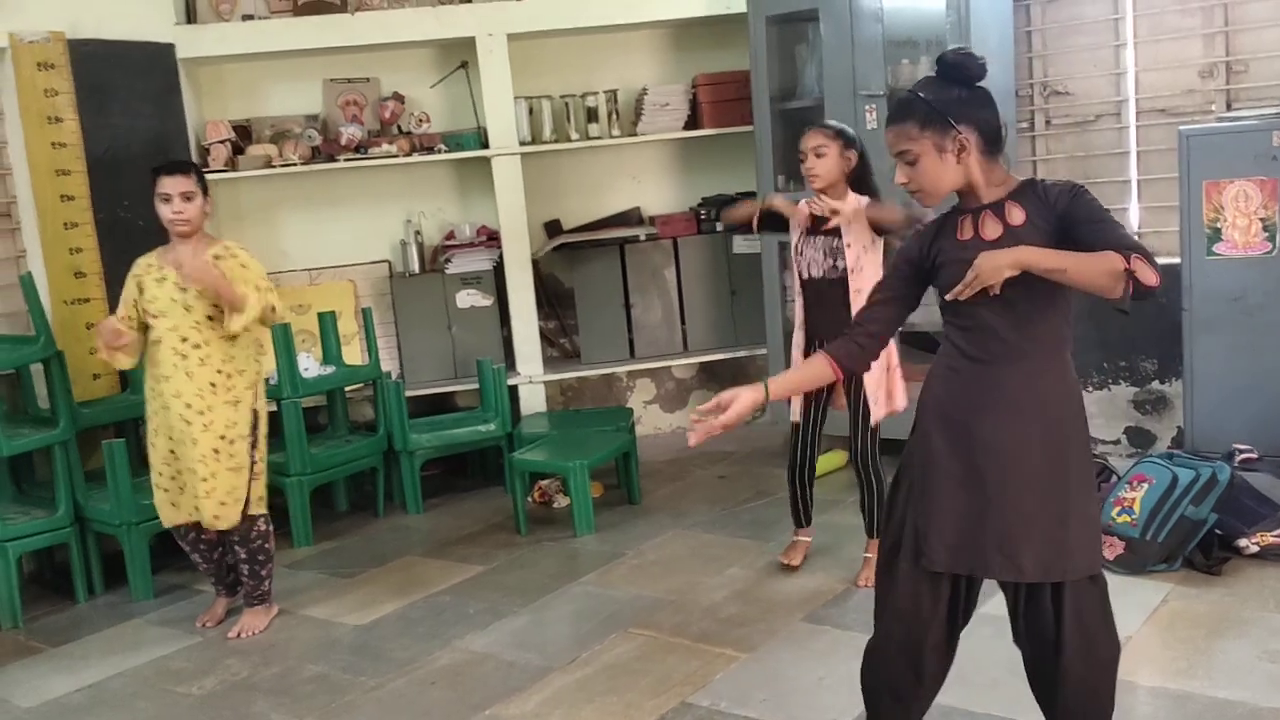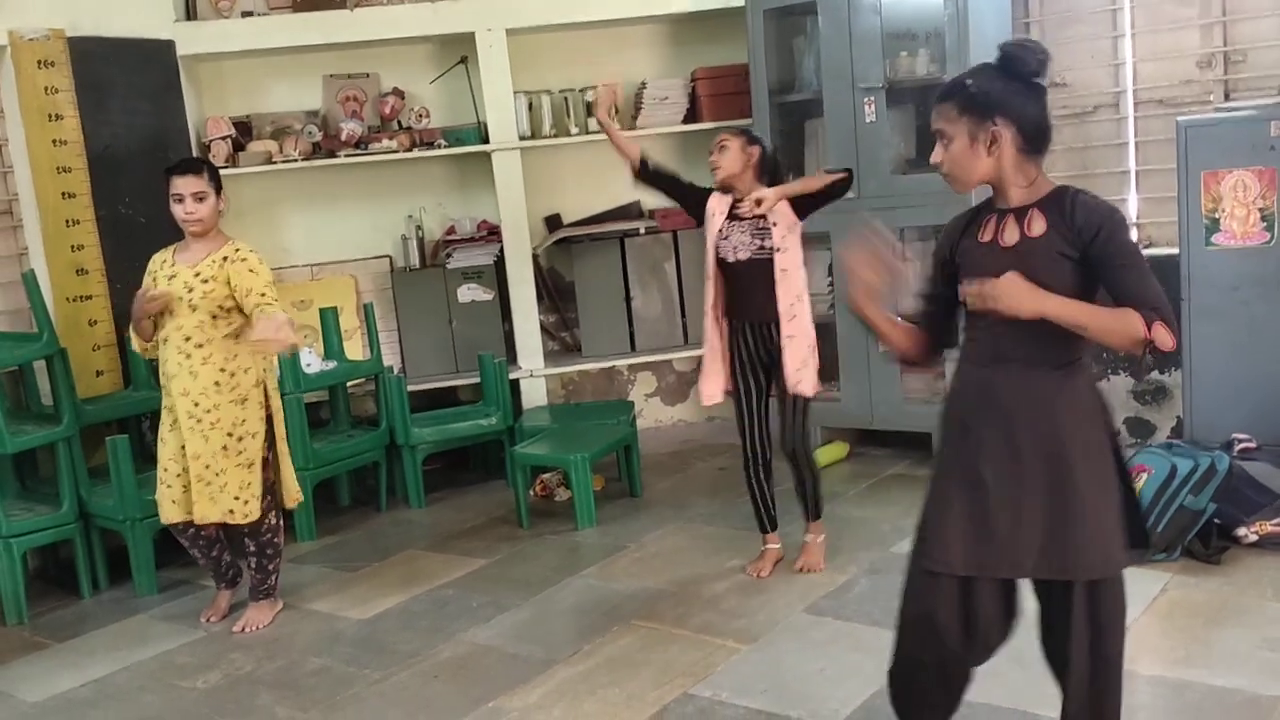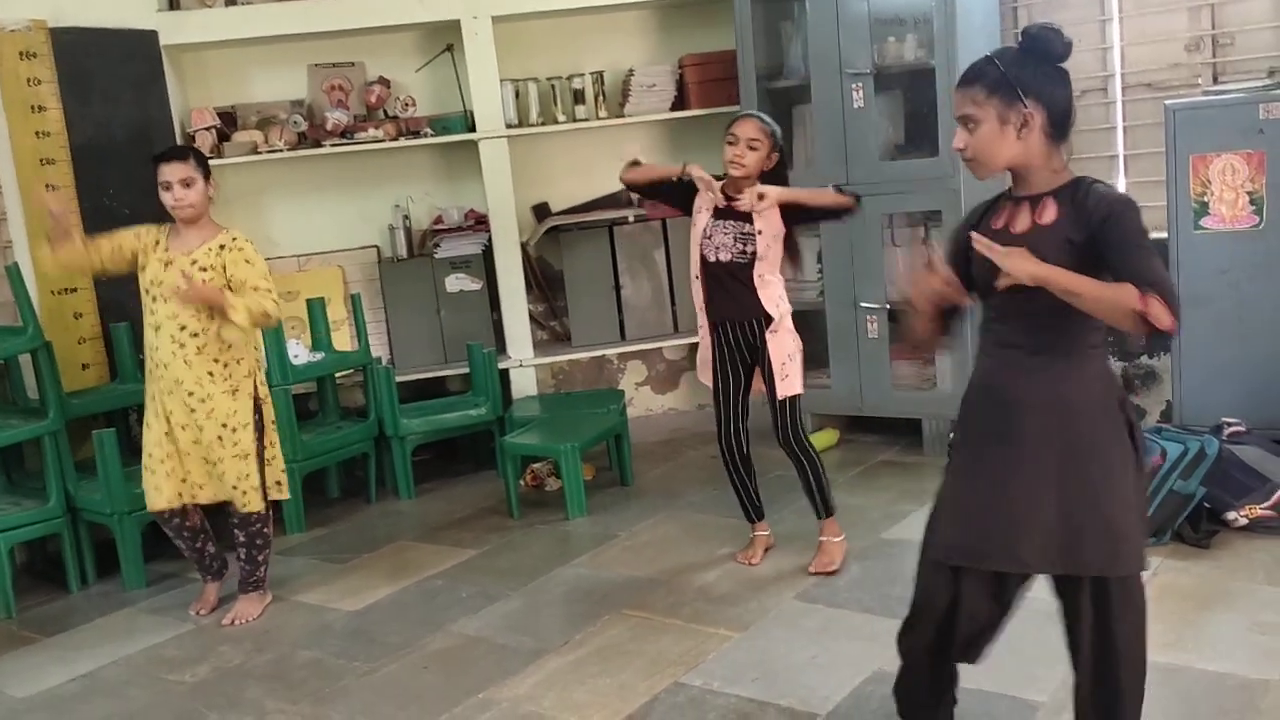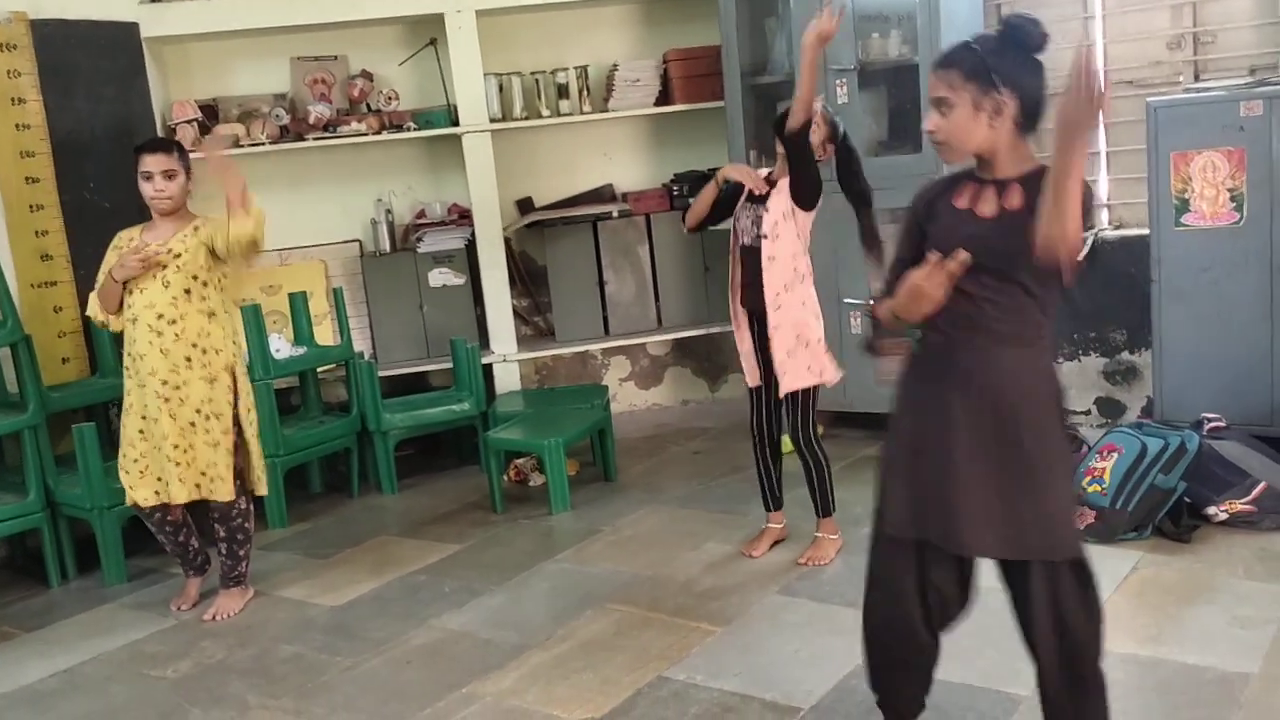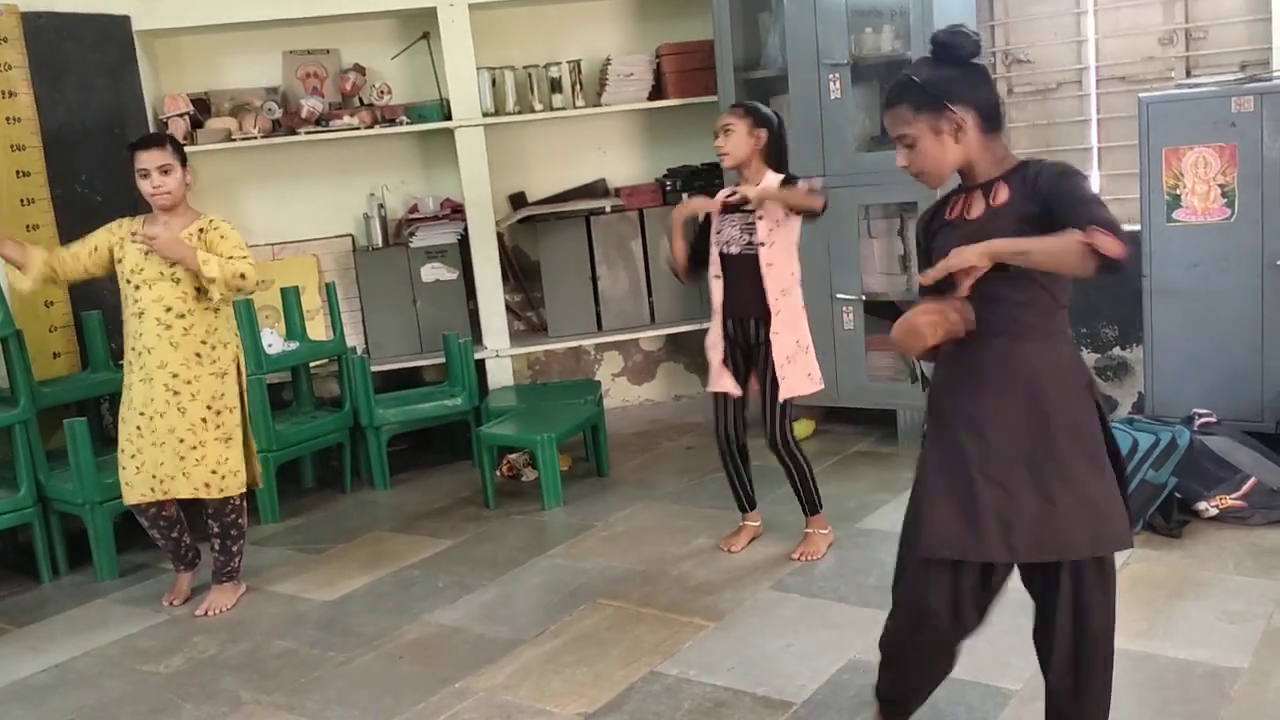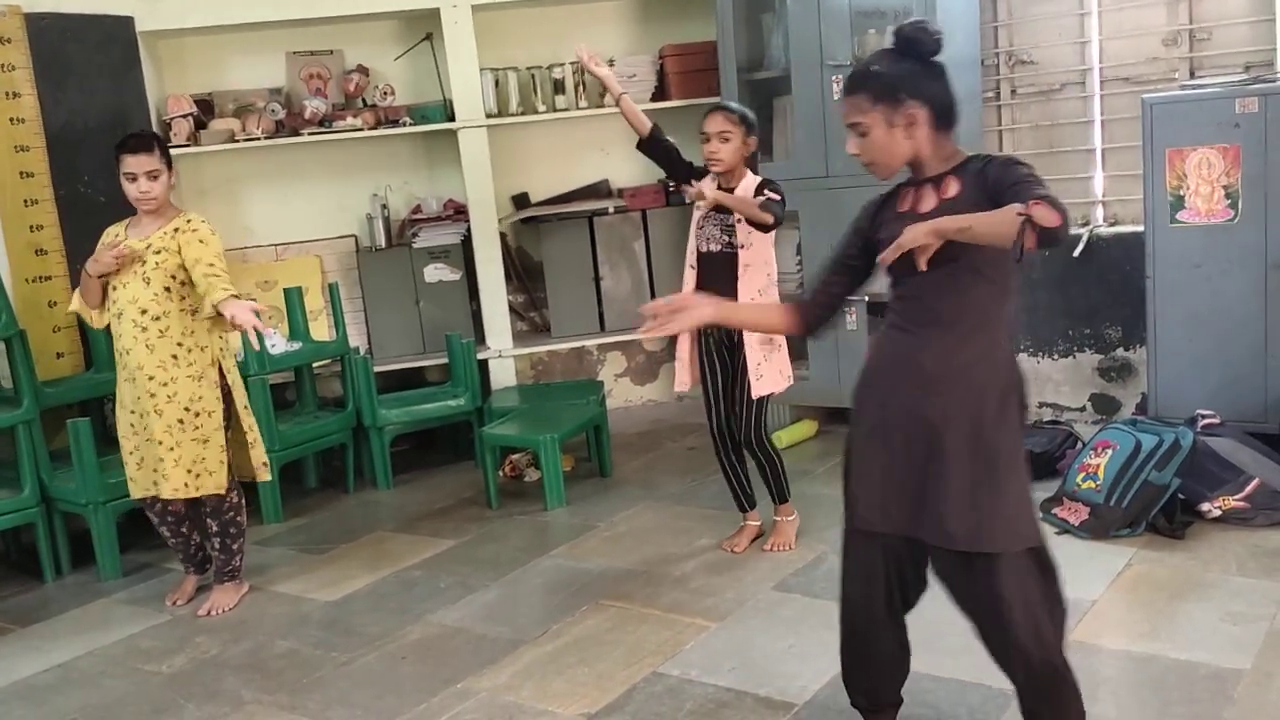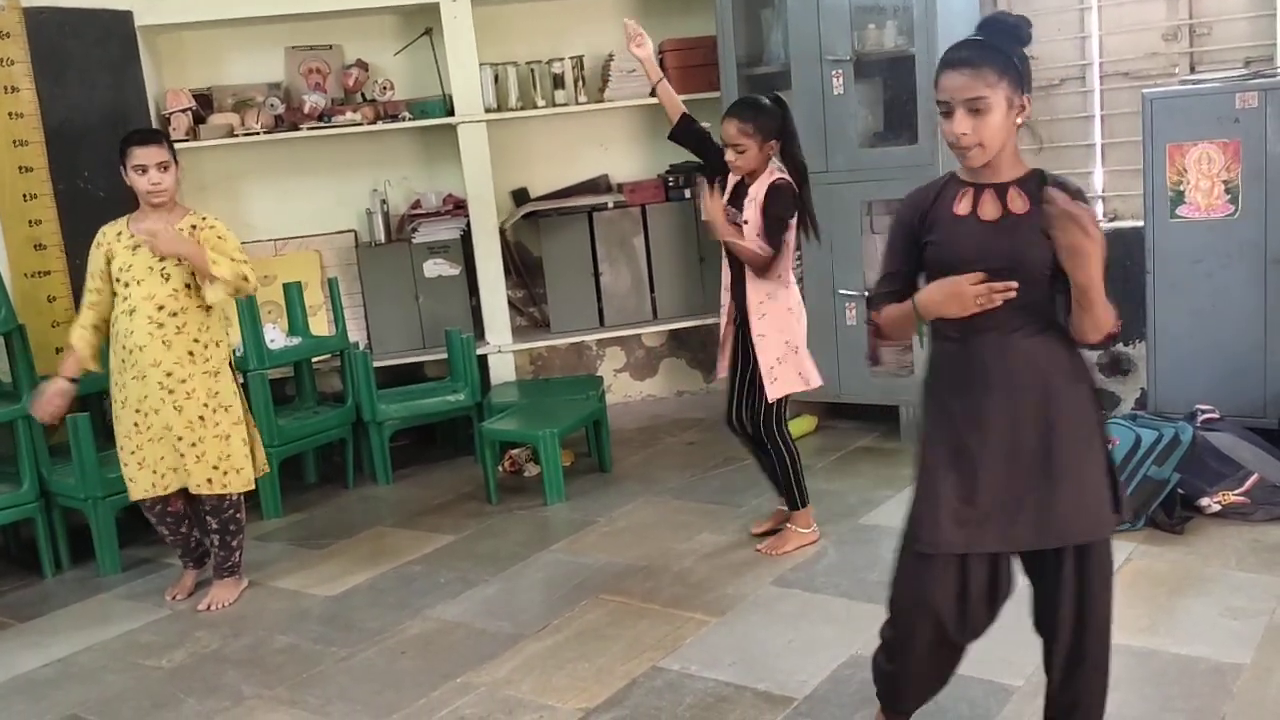
dt=0.7s
person 1, frame 1
left shoulder: (1058, 204)
right shoulder: (928, 243)
left elbow: (1140, 274)
right elbow: (855, 348)
left wrist: (1022, 257)
right wrist: (759, 394)
left hip: (1042, 438)
right hip: (950, 439)
left knee: (1066, 618)
right knee: (912, 614)
person 1, frame 2
left shoulder: (1086, 218)
right shoulder: (961, 234)
left elbow: (1159, 332)
right elbow: (919, 347)
left wrist: (1039, 301)
right wrist: (867, 304)
left hip: (1063, 447)
right hip: (975, 444)
left knee: (1084, 625)
right knee: (935, 616)
person 1, frame 3
left shoulder: (1101, 209)
right shoulder: (981, 221)
left elbow: (1157, 314)
right elbow: (927, 333)
left wrist: (1038, 270)
right wrist: (923, 300)
left hip: (1081, 440)
right hip: (990, 435)
left knee: (1102, 615)
right knee: (943, 600)
person 1, frame 4
left shoulder: (1054, 188)
right shoulder: (936, 202)
left elbow: (1056, 253)
right elbow: (886, 311)
left wrist: (1074, 142)
right wrist: (905, 305)
left hip: (1018, 420)
right hip: (931, 414)
left knee: (1054, 598)
right knee: (901, 588)
person 1, frame 5
left shoulder: (1048, 184)
right shoulder: (936, 221)
left elbow: (1107, 248)
left wrist: (992, 249)
right wrist: (917, 330)
left hip: (1050, 418)
right hip: (961, 423)
left knee: (1074, 599)
right knee: (932, 596)
person 1, frame 6
left shoulder: (996, 180)
right shoulder: (883, 213)
left elbow: (1049, 222)
right elbow: (810, 312)
left wrist: (941, 227)
right wrist: (712, 308)
left hip: (975, 415)
right hip: (889, 411)
left knee: (1010, 591)
right knee: (873, 584)
person 1, frame 7
left shoulder: (1057, 203)
right shoulder: (925, 206)
left elbow: (1094, 330)
right elbow: (884, 322)
left wrist: (1086, 263)
right wrist: (926, 303)
left hip: (1055, 417)
right hip: (960, 419)
left knee: (1076, 593)
right knee: (933, 591)
person 2, frame 1
left shoulder: (867, 212)
right shoulder: (798, 214)
left elbow: (910, 220)
right elbow: (730, 216)
left wrist: (853, 206)
right wrist: (771, 203)
right hip: (813, 346)
left knee: (864, 452)
right knee: (800, 449)
left ankle: (875, 551)
right ankle: (802, 533)
person 2, frame 2
left shoulder: (787, 204)
right shoulder: (712, 205)
left elbow: (842, 177)
right elbow: (648, 171)
left wrist: (779, 192)
right wrist: (608, 124)
left hip: (785, 333)
right hip: (739, 337)
left knee: (794, 440)
right knee: (754, 445)
left ankle: (814, 534)
right ankle: (771, 541)
person 2, frame 3
left shoulder: (776, 202)
right shoulder: (700, 196)
left elbow: (846, 203)
right elbow: (631, 176)
left wrist: (781, 195)
right wrist: (686, 171)
left hip: (769, 328)
right hip: (724, 334)
left knee: (791, 435)
right knee: (730, 439)
left ankle: (831, 531)
right ankle: (760, 530)
person 2, frame 4
left shoulder: (804, 186)
right shoulder: (750, 186)
left elbow: (793, 125)
right elbow: (692, 222)
left wrist: (811, 49)
right wrist: (723, 178)
left hip: (793, 321)
right hip: (756, 321)
left knee: (802, 431)
right knee: (762, 427)
left ankle: (828, 528)
right ankle: (774, 520)
person 2, frame 5
left shoulder: (784, 188)
right shoulder: (719, 204)
left elbow: (818, 202)
right elbow: (684, 268)
left wrist: (764, 192)
right wrist: (678, 222)
left hip: (775, 327)
right hip: (729, 330)
left knee: (779, 433)
right knee: (726, 431)
left ankle: (818, 523)
right ankle: (749, 517)
person 2, frame 6
left shoulder: (763, 191)
right shoulder: (700, 183)
left elbow: (768, 218)
right elbow: (652, 139)
left wrist: (718, 198)
right wrist: (609, 82)
left hip: (752, 325)
right hip: (710, 327)
left knee: (751, 431)
right knee: (721, 429)
left ankle: (786, 513)
right ankle: (750, 518)
person 2, frame 7
left shoulder: (779, 191)
right shoulder: (733, 175)
left elbow: (766, 264)
right elbow: (684, 126)
left wrist: (719, 221)
right wrist: (650, 65)
left hip: (773, 316)
right hip: (743, 317)
left knee: (767, 421)
right knee: (741, 419)
left ankle: (803, 522)
right ankle: (790, 503)
person 3, frame 1
left shoulder: (226, 257)
right shoulder: (145, 269)
left elbow: (264, 309)
right elbow: (129, 338)
left wrist: (215, 283)
right wrist: (114, 337)
left hip: (225, 403)
right hip: (169, 408)
left knee: (233, 503)
right knee: (183, 512)
left ankle: (261, 596)
right ankle: (226, 589)
person 3, frame 2
left shoulder: (239, 259)
right shoulder: (159, 263)
left elbow: (267, 307)
right elbow: (149, 343)
left wrist: (272, 324)
right wrist: (140, 316)
left hip: (236, 402)
right hip: (181, 408)
left knee: (248, 497)
right knee: (181, 507)
left ankle: (265, 593)
right ankle: (226, 582)
person 3, frame 3
left shoulder: (232, 247)
right shoulder: (149, 242)
left elbow: (267, 307)
right elbow: (86, 254)
left wrist: (213, 297)
right wrist: (59, 228)
left hip: (226, 392)
right hip: (167, 394)
left knee: (242, 488)
right knee: (168, 499)
left ankle: (254, 586)
right ankle: (212, 574)
person 3, frame 4
left shoulder: (207, 233)
right shoulder: (125, 242)
left elbow: (246, 236)
right elbow: (103, 315)
left wrist: (226, 174)
right wrist: (115, 274)
left hip: (206, 383)
right hip: (147, 389)
left knee: (224, 481)
right knee: (149, 490)
left ankle: (236, 582)
right ankle: (194, 570)
person 3, frame 5
left shoulder: (214, 231)
right shoulder: (120, 235)
left elbow: (244, 278)
right elbow: (59, 264)
left wrist: (182, 252)
left hip: (206, 380)
right hip: (148, 384)
left knee: (219, 478)
right knee: (145, 487)
left ankle: (228, 577)
right ankle: (185, 564)
person 3, frame 6
left shoulder: (193, 231)
right shoulder: (112, 238)
left elbow: (213, 280)
right elbow: (94, 313)
left wrist: (231, 304)
right wrist: (91, 272)
left hip: (194, 378)
right hip: (138, 385)
left knee: (211, 477)
right knee: (153, 485)
left ankle: (231, 576)
right ankle: (195, 566)
person 3, frame 7
left shoulder: (203, 228)
right shoulder: (108, 237)
left elbow: (243, 282)
right elbow: (91, 314)
left wrist: (186, 251)
right wrist: (66, 377)
left hip: (201, 376)
right hip: (138, 382)
left knee: (217, 474)
right knee: (155, 482)
left ankle: (230, 571)
right ankle: (193, 559)
